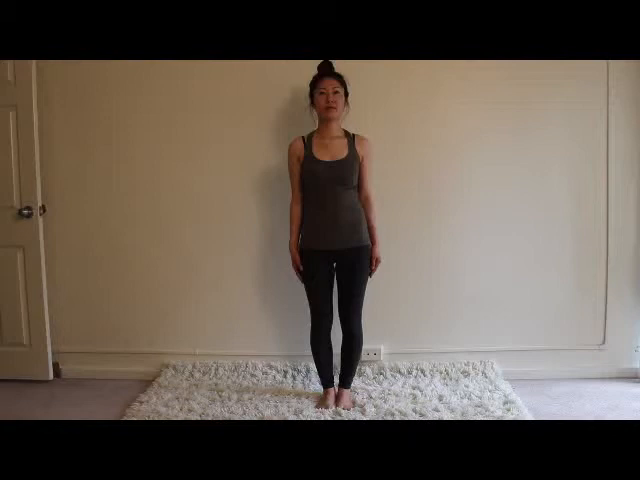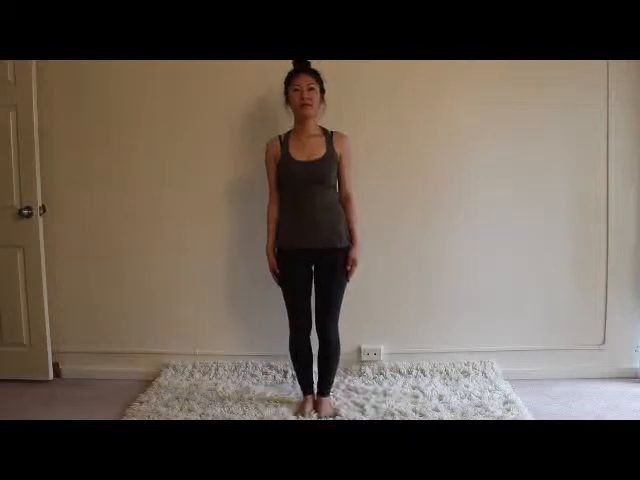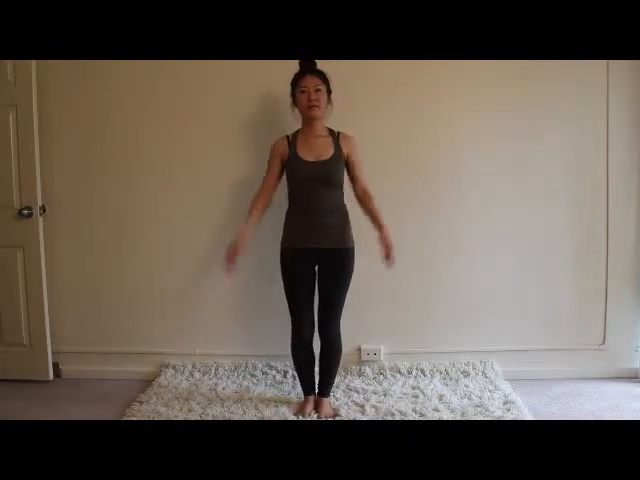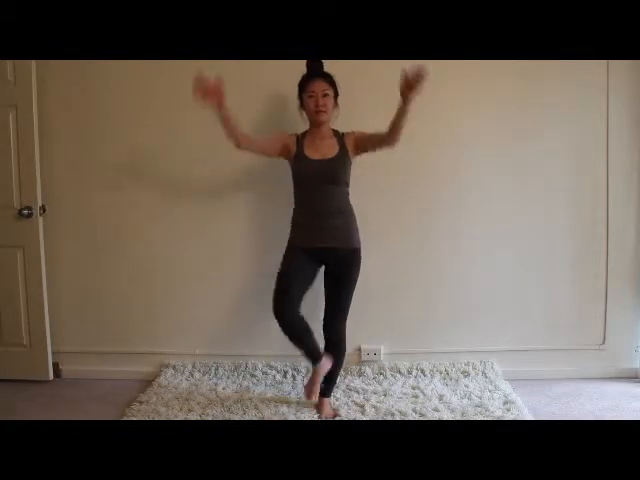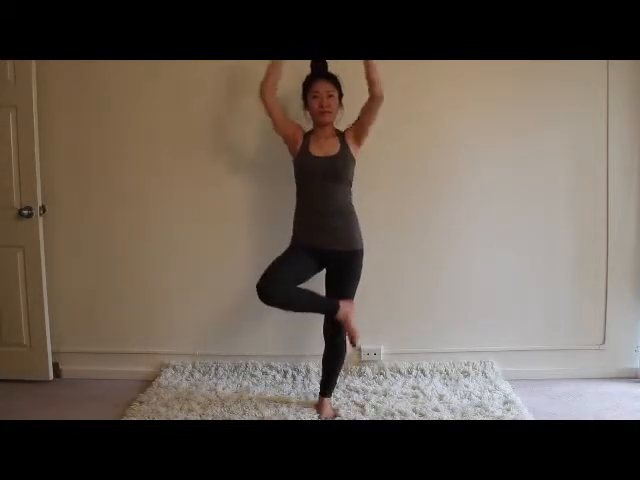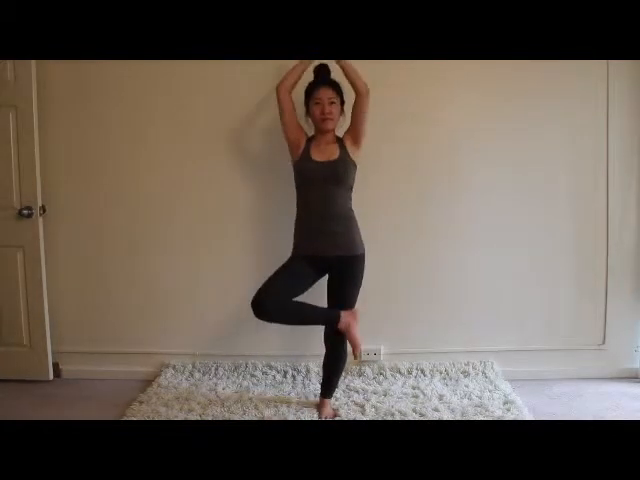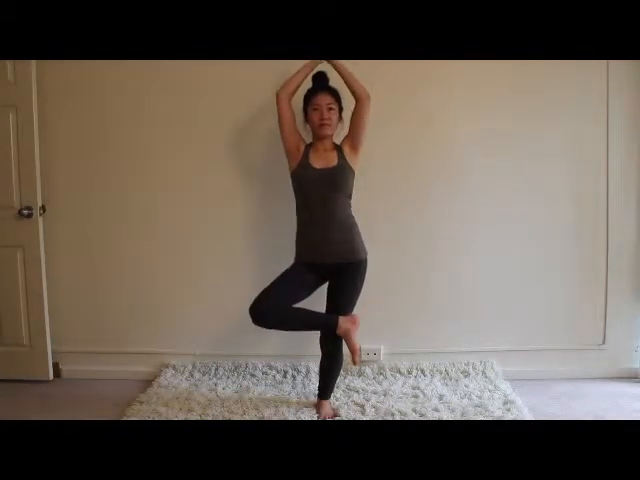
dt=0.3s
person 1, frame 1
left shoulder: (360, 145)
right shoulder: (299, 147)
left elbow: (365, 195)
right elbow: (297, 198)
left wrist: (375, 242)
right wrist: (293, 244)
left hip: (354, 244)
right hip: (314, 246)
left knee: (351, 321)
right knee: (320, 321)
left ankle: (345, 386)
right ankle: (327, 386)
person 1, frame 2
left shoulder: (339, 142)
right shoulder: (276, 147)
left elbow: (346, 195)
right elbow: (275, 200)
left wrist: (355, 243)
right wrist: (270, 247)
left hip: (333, 245)
right hip: (292, 248)
left knee: (328, 326)
right knee: (299, 327)
left ankle: (324, 394)
right ankle: (306, 394)
person 1, frame 3
left shoulder: (345, 143)
right shoulder: (283, 146)
left elbow: (362, 190)
right elbow: (265, 194)
left wrist: (382, 228)
right wrist: (243, 235)
left hip: (338, 245)
right hip: (296, 246)
left knee: (330, 326)
right knee: (301, 328)
left ankle: (325, 396)
right ankle: (308, 394)
person 1, frame 4
left shoulder: (351, 141)
right shoulder: (290, 143)
left elbow: (390, 138)
right elbow: (244, 142)
left wrist: (406, 100)
right wrist: (221, 108)
left hip: (345, 244)
right hip: (303, 243)
left knee: (336, 324)
right knee: (283, 307)
left ankle: (325, 396)
right ankle: (319, 360)
person 1, frame 5
left shoulder: (352, 140)
right shoulder: (296, 140)
left elbow: (377, 96)
right elbow: (267, 94)
left wrist: (367, 63)
left hip: (346, 244)
right hip: (305, 243)
left knee: (334, 330)
right knee: (268, 289)
left ankle: (325, 397)
right ankle: (339, 308)
person 1, frame 6
left shoulder: (351, 145)
right shoulder: (299, 145)
left elbow: (363, 91)
right elbow: (282, 91)
left wrist: (336, 60)
right wrist: (310, 60)
left hip: (348, 250)
right hip: (307, 252)
left knee: (335, 336)
right knee: (264, 305)
left ankle: (326, 398)
right ankle: (342, 317)
person 1, frame 7
left shoulder: (349, 152)
right shoulder: (297, 152)
left elbow: (364, 98)
right elbow: (282, 97)
left wrist: (334, 62)
right wrist: (313, 62)
left hip: (349, 257)
right hip: (309, 259)
left knee: (331, 338)
right knee: (261, 311)
left ankle: (324, 399)
right ankle: (341, 323)
